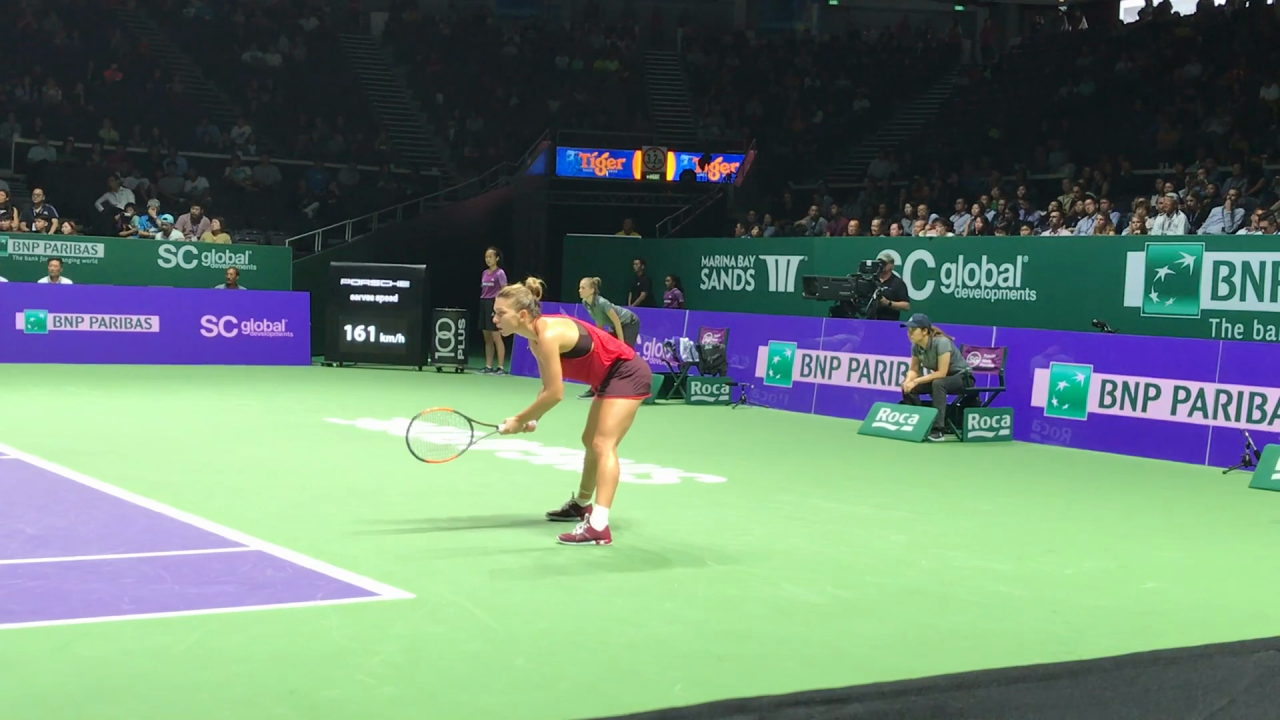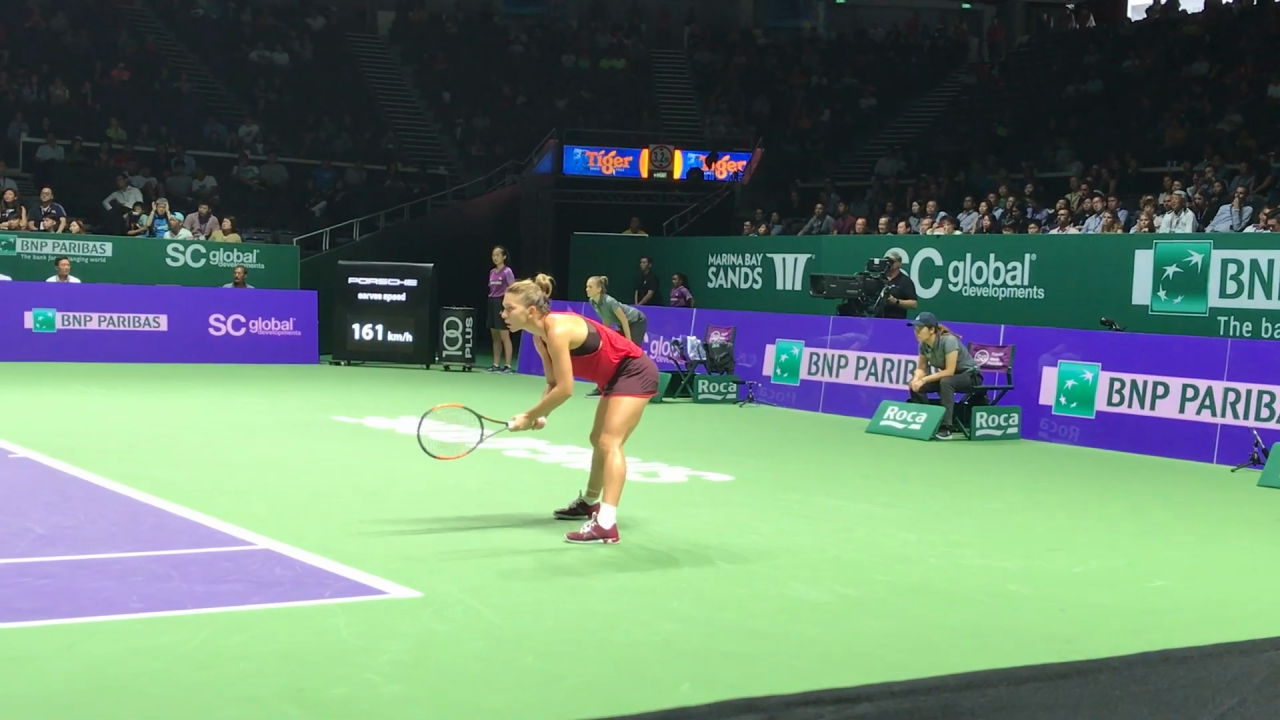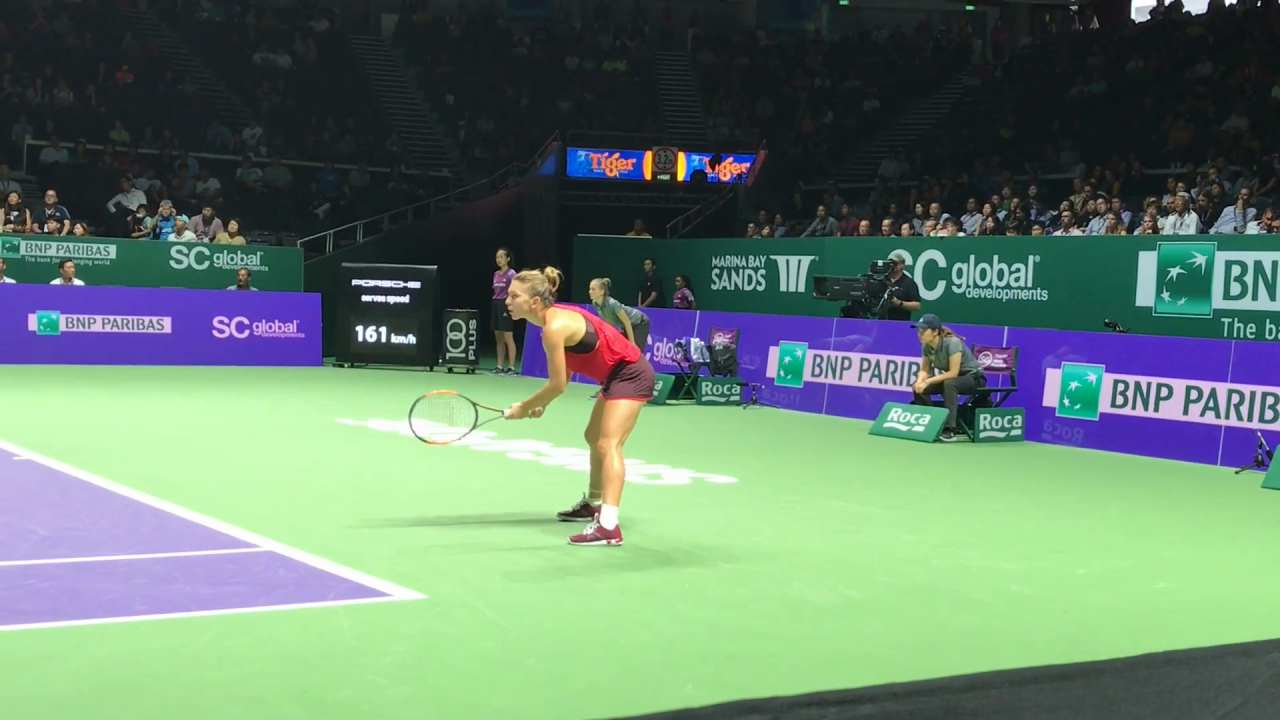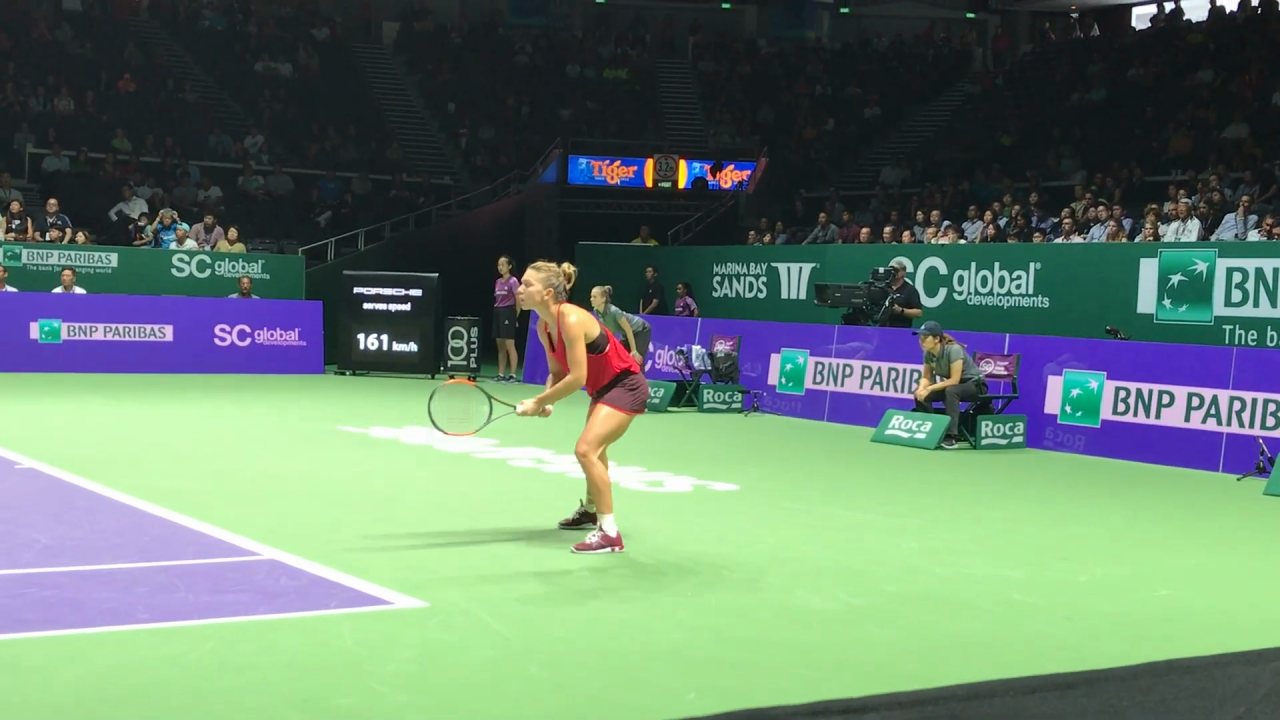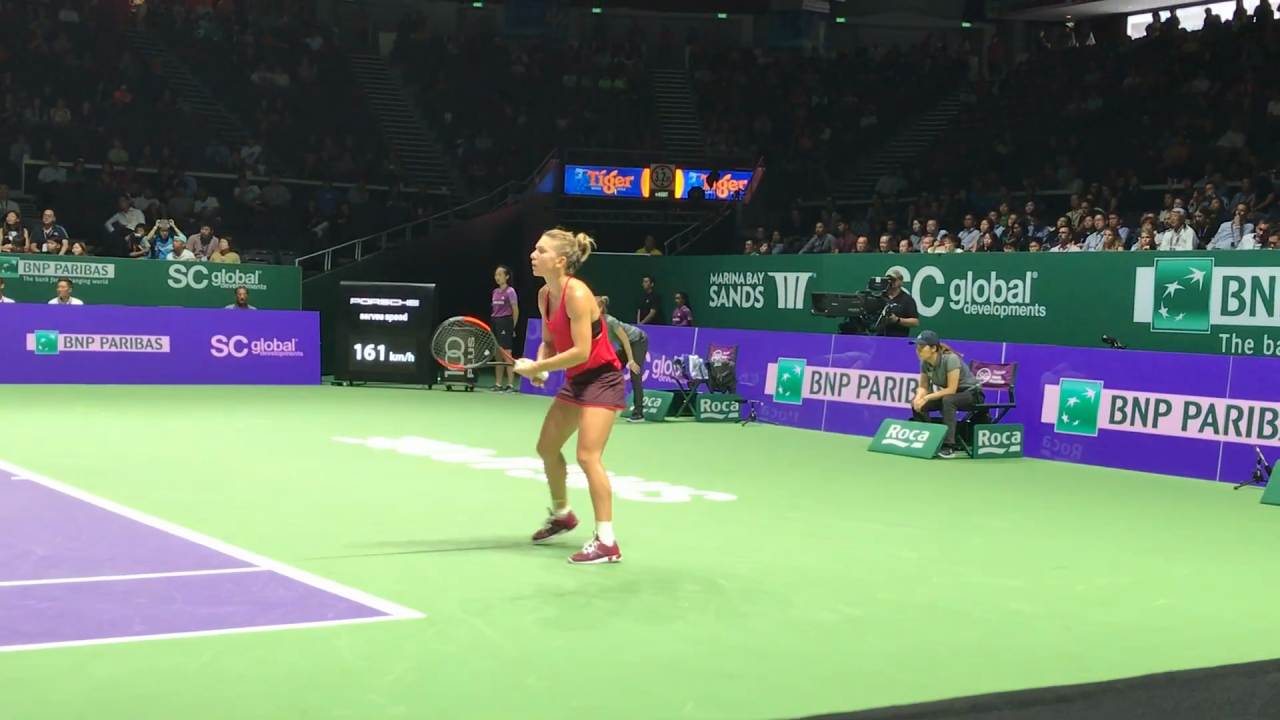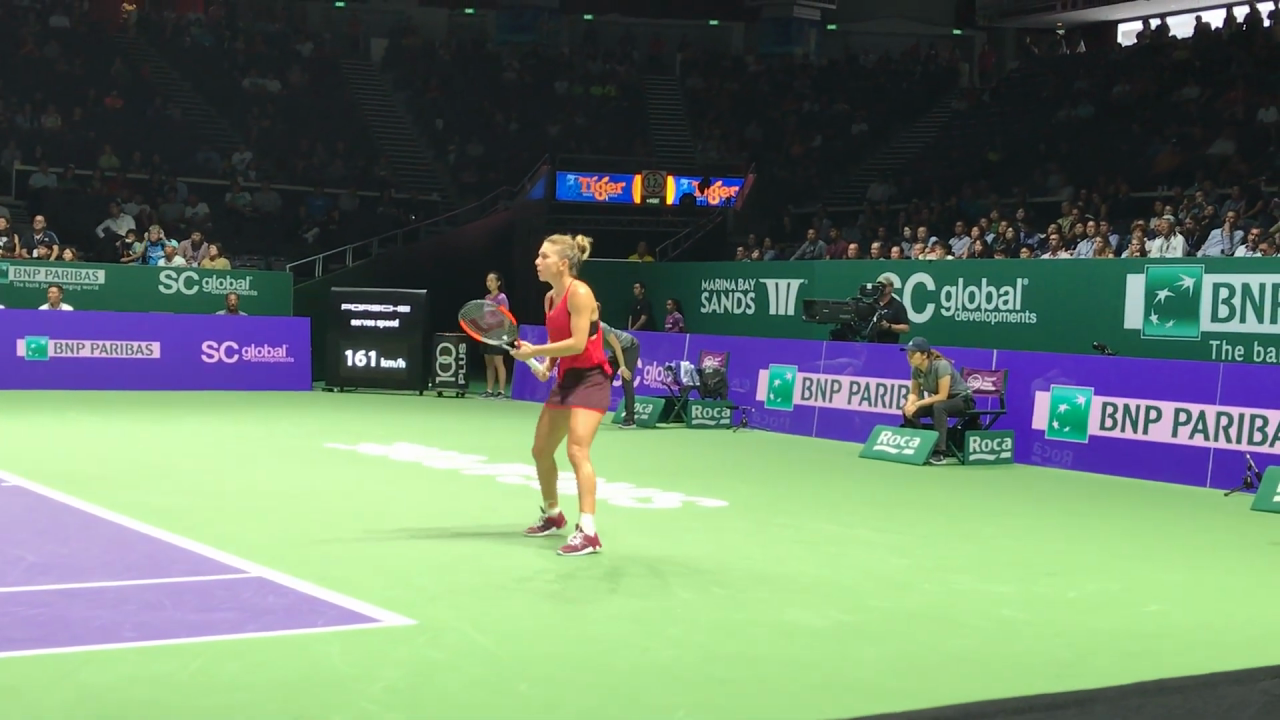
dt=0.7s
person 1, frame 1
left shoulder: (548, 334)
right shoulder: (536, 338)
left elbow: (555, 393)
right elbow: (548, 386)
left wrist: (520, 420)
right wrist: (533, 418)
left hip: (628, 373)
right hip: (610, 377)
left knee: (603, 445)
right knee: (591, 441)
left ankle: (598, 525)
right ankle: (581, 504)
person 1, frame 2
left shoulder: (557, 330)
right shoulder: (540, 337)
left elbow: (565, 389)
right elbow: (553, 383)
left wrist: (529, 416)
right wrist: (541, 415)
left hip: (635, 372)
right hip: (616, 376)
left knee: (610, 443)
right knee: (598, 441)
left ankle: (606, 524)
right ankle: (589, 503)
person 1, frame 3
left shoulder: (555, 326)
right shoulder: (552, 321)
left elbow: (558, 385)
right elbow: (561, 377)
left wrist: (524, 407)
right wrist: (539, 405)
left hip: (631, 374)
right hip: (618, 374)
left knee: (608, 445)
right knee: (594, 438)
left ankle: (608, 525)
right ankle: (592, 504)
person 1, frame 4
left shoulder: (571, 319)
right shoulder: (543, 326)
left elbow: (577, 378)
right elbow: (557, 371)
left wrist: (539, 401)
right wrist: (545, 402)
left hip: (626, 385)
right hip: (605, 386)
left knee: (585, 450)
right knee: (592, 451)
left ankle: (609, 533)
right ankle: (590, 510)
person 1, frame 5
left shoulder: (577, 294)
right shoulder: (544, 295)
left elbow: (581, 352)
right elbow: (549, 341)
left wrist: (536, 366)
right wrist: (539, 366)
left hip: (601, 379)
right hip: (575, 380)
left knee: (587, 457)
right knee: (546, 448)
left ankle: (606, 542)
right ankle: (561, 514)
person 1, frame 6
left shoulder: (579, 293)
right shoulder: (550, 297)
left elbow: (578, 344)
left wrist: (534, 352)
right wrist: (547, 364)
left hip: (590, 381)
right hip: (565, 381)
left knee: (577, 454)
right knee: (540, 451)
left ankle: (588, 533)
right ankle: (552, 514)
